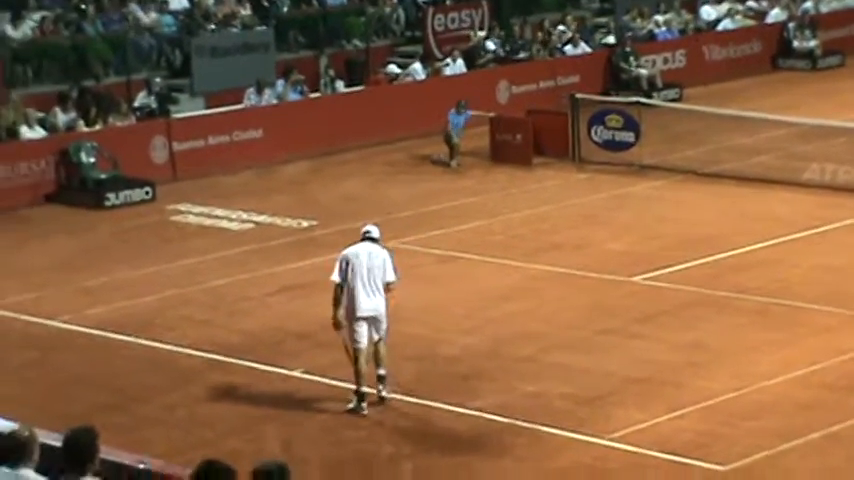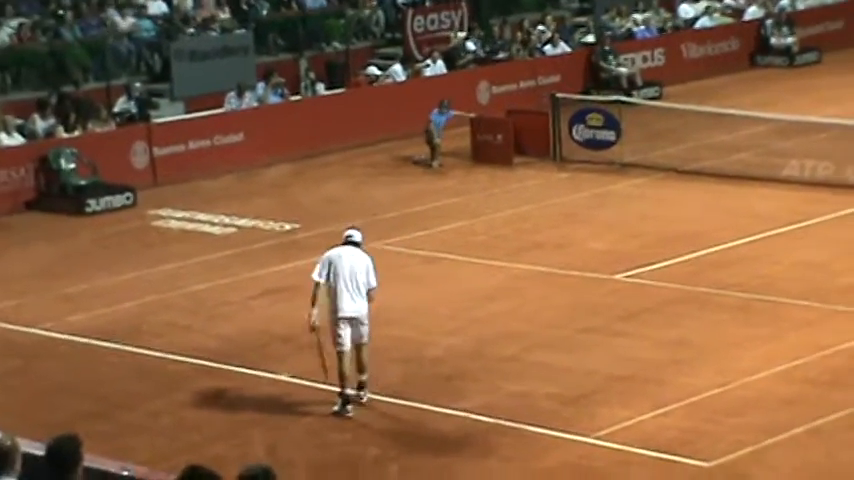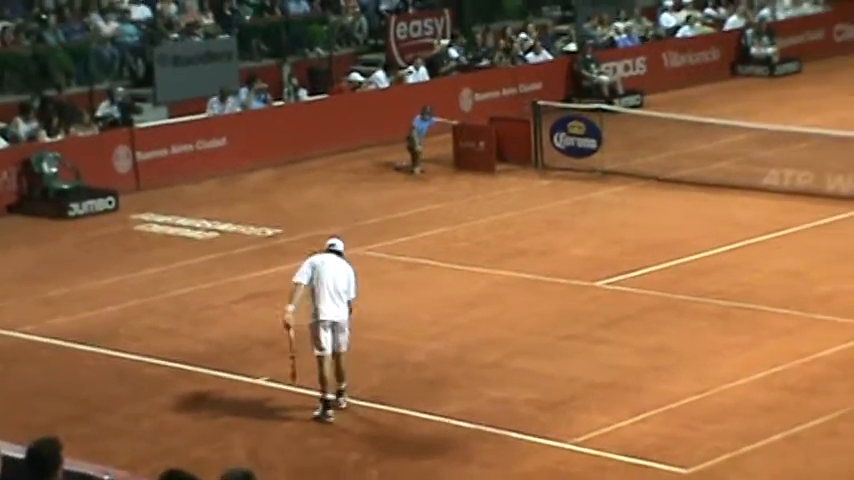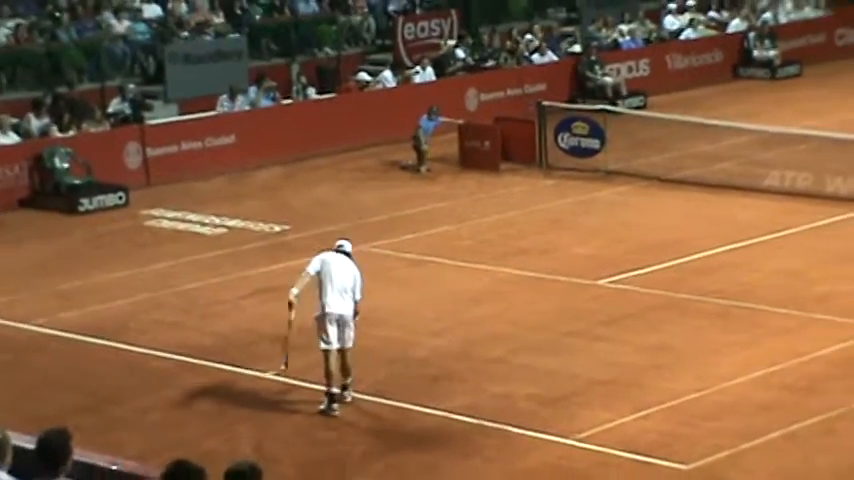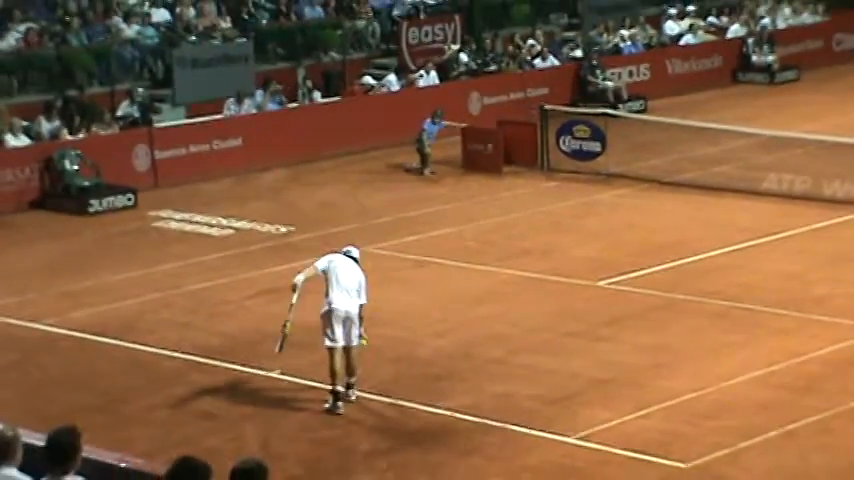
dt=0.1s
person 1, frame 1
left shoulder: (347, 254)
right shoulder: (383, 253)
left elbow: (338, 286)
right elbow: (390, 286)
left wrist: (337, 313)
left hip: (356, 310)
right hip: (378, 308)
left knee: (359, 352)
right knee: (379, 342)
left ankle: (361, 400)
right ankle: (381, 385)
person 1, frame 2
left shoulder: (330, 255)
right shoulder: (365, 258)
left elbow: (319, 285)
right elbow: (371, 294)
left wrist: (313, 311)
left hip: (339, 311)
right hip: (360, 310)
left knee: (343, 354)
right knee: (361, 348)
left ankle: (346, 402)
right ankle: (361, 390)
person 1, frame 3
left shoulder: (314, 261)
right shoulder: (347, 267)
left elbow: (299, 285)
right elbow: (351, 302)
left wrist: (290, 309)
left hip: (322, 316)
right hip: (341, 316)
left knee: (324, 360)
right knee: (339, 356)
left ankle: (327, 407)
right ankle: (341, 396)
person 1, frame 4
left shoulder: (324, 257)
right shoulder: (354, 268)
left elbow: (308, 274)
right elbow: (357, 303)
left wrist: (294, 292)
right wrist: (354, 318)
left hip: (328, 310)
right hip: (347, 311)
left knee: (330, 354)
right knee: (345, 352)
left ankle: (332, 401)
right ankle: (346, 391)
person 1, frame 5
left shoulder: (332, 259)
right shoulder: (359, 272)
left elbow: (314, 268)
right elbow: (361, 306)
left wrist: (299, 279)
right wrist: (361, 329)
left hip: (334, 308)
right hip: (352, 309)
left knee: (334, 352)
right knee: (350, 349)
left ankle: (336, 400)
right ankle: (350, 389)
